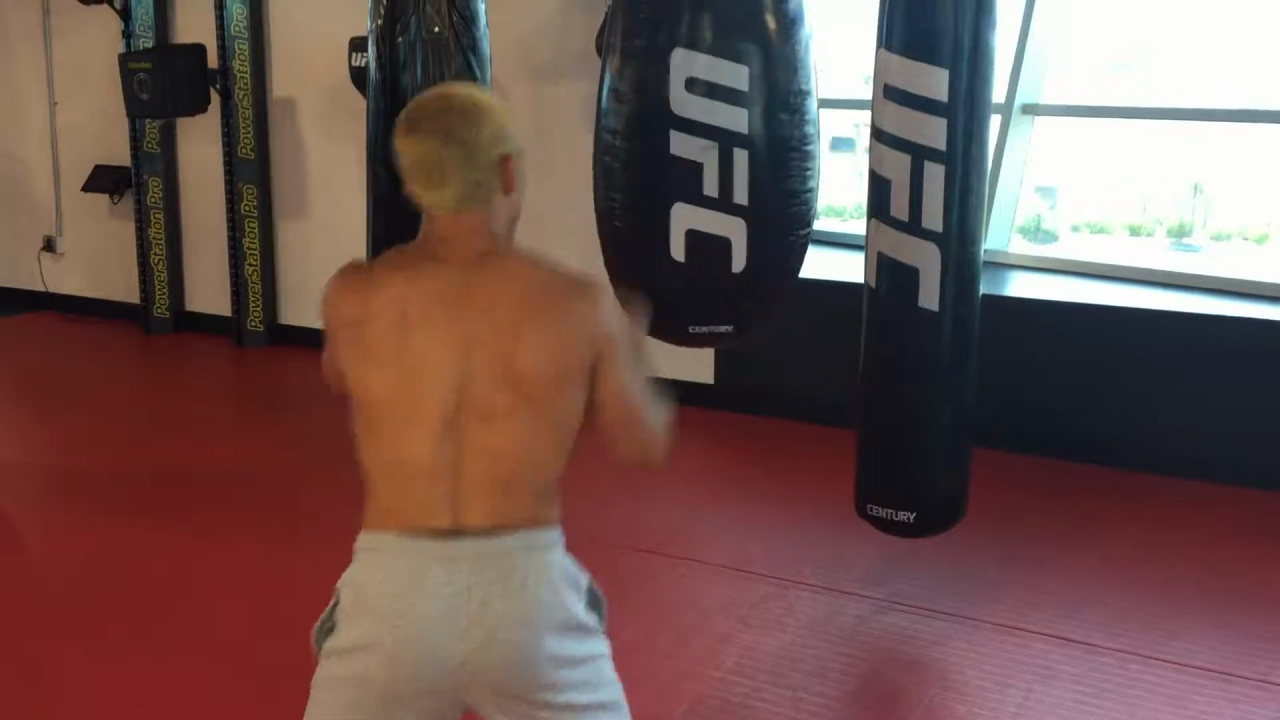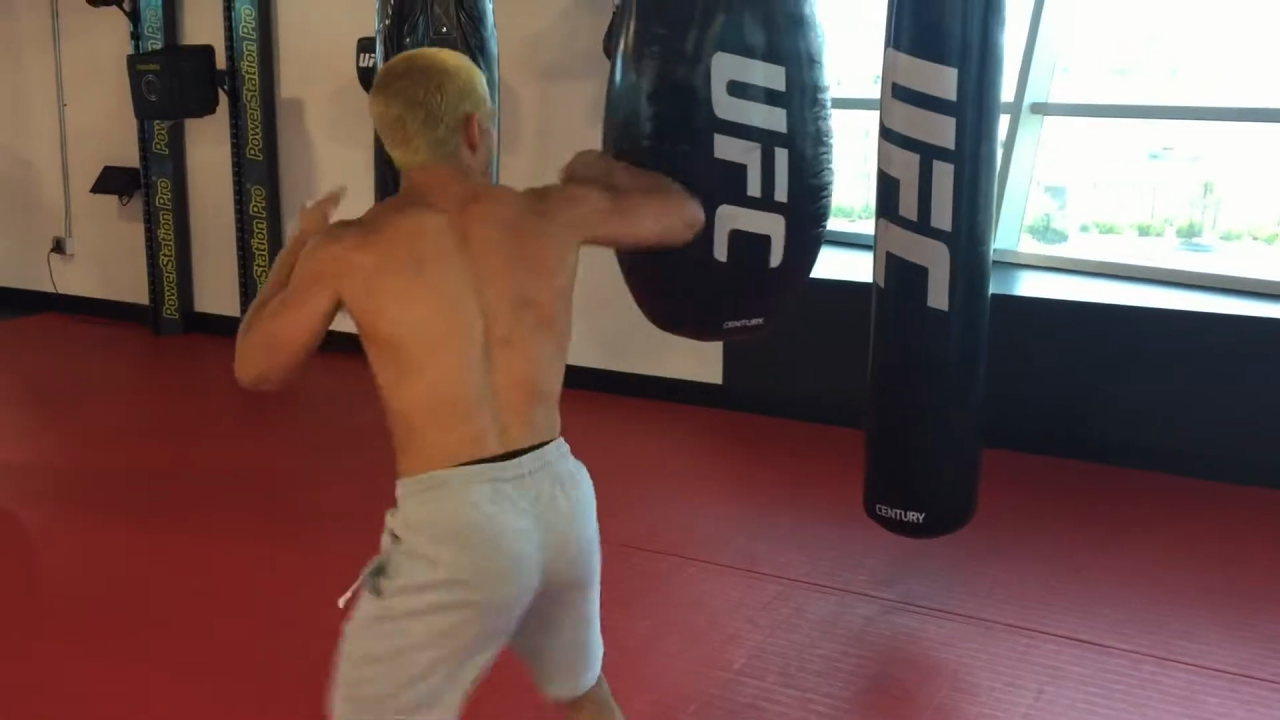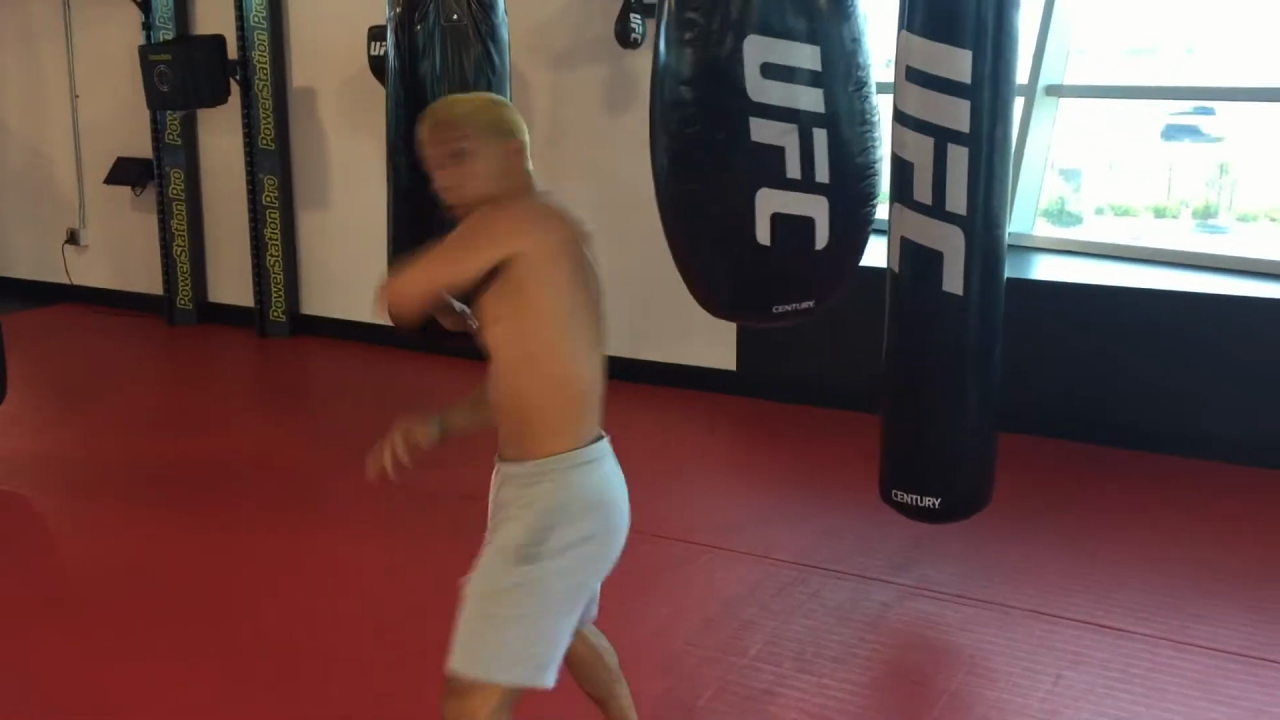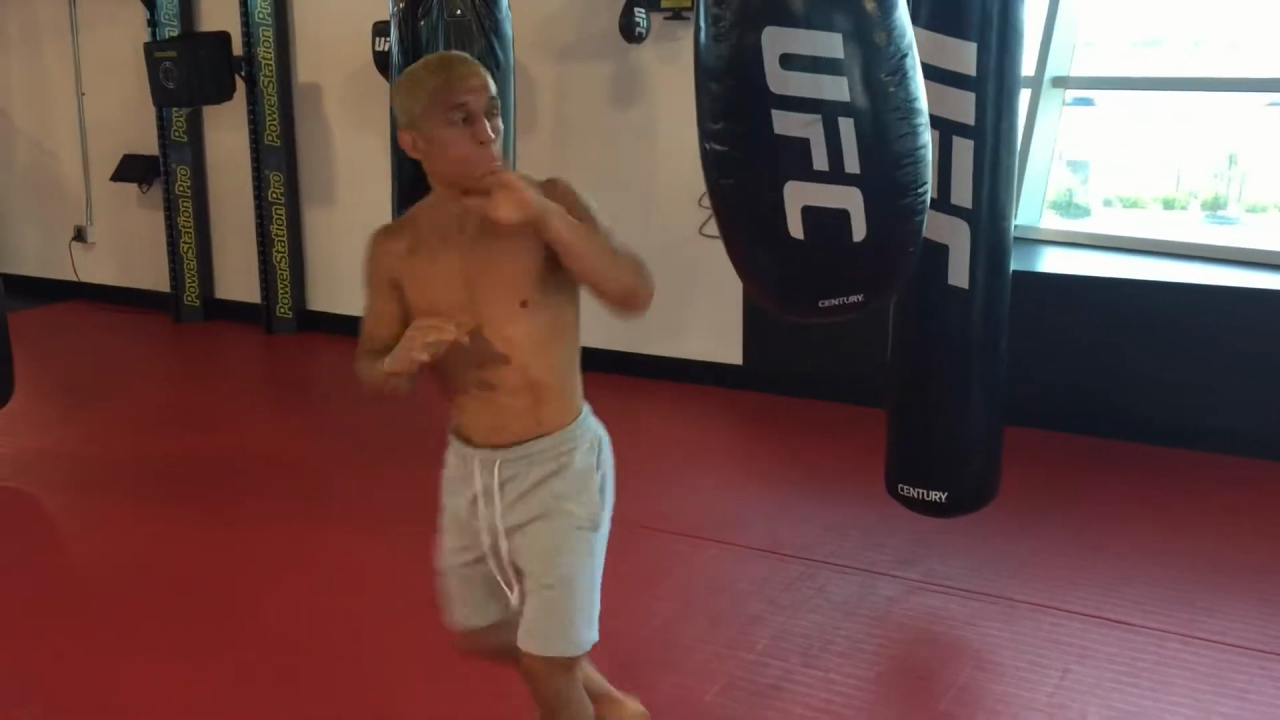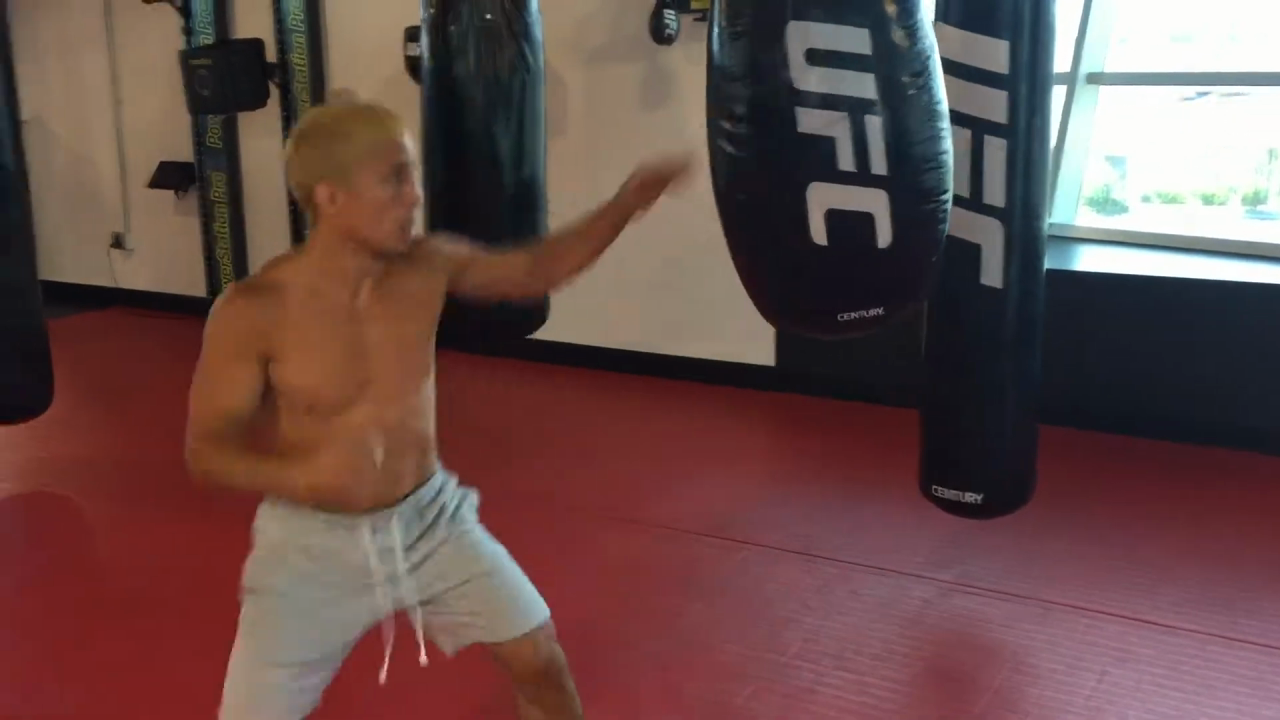
dt=0.4s
person 1, frame 1
left shoulder: (352, 294)
right shoulder: (578, 303)
right elbow: (643, 446)
right wrist: (628, 351)
left hip: (394, 591)
right hip: (527, 590)
person 1, frame 2
left shoulder: (347, 249)
right shoulder: (552, 214)
left elbow: (256, 368)
right elbow: (685, 216)
left wrist: (298, 247)
right wrist: (602, 171)
left hip: (450, 526)
right hip: (556, 503)
person 1, frame 3
left shoulder: (522, 220)
right shoulder: (541, 238)
left elbow: (401, 297)
left wrist: (450, 308)
right wrist: (438, 423)
left hip: (554, 496)
right hip: (586, 483)
right knee: (561, 627)
person 1, frame 4
left shoulder: (547, 203)
right shoulder: (396, 248)
left elbow: (635, 293)
right elbow: (369, 365)
left wrist: (541, 214)
right wrist: (398, 360)
left hip: (562, 466)
right hip: (470, 470)
right knee: (483, 636)
person 1, frame 5
left shoulder: (426, 265)
right shoulder: (251, 312)
left elbow: (531, 272)
right elbow: (206, 451)
left wrist: (629, 202)
right wrist: (303, 476)
left hip: (428, 517)
right hip: (311, 541)
left knee: (539, 662)
